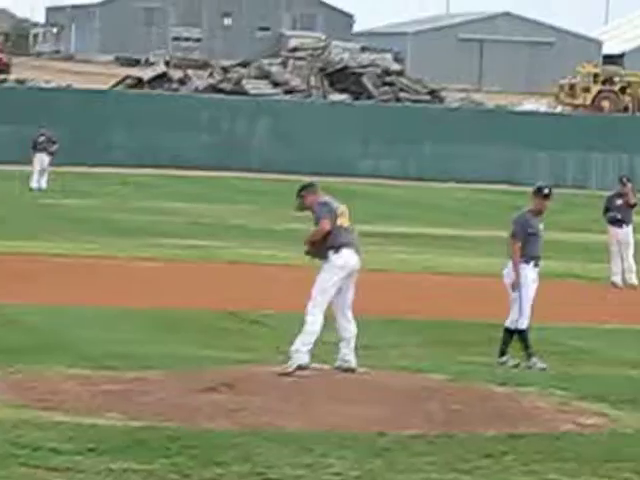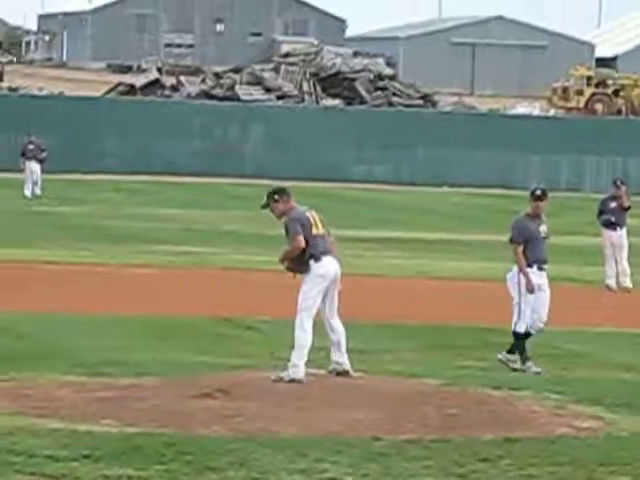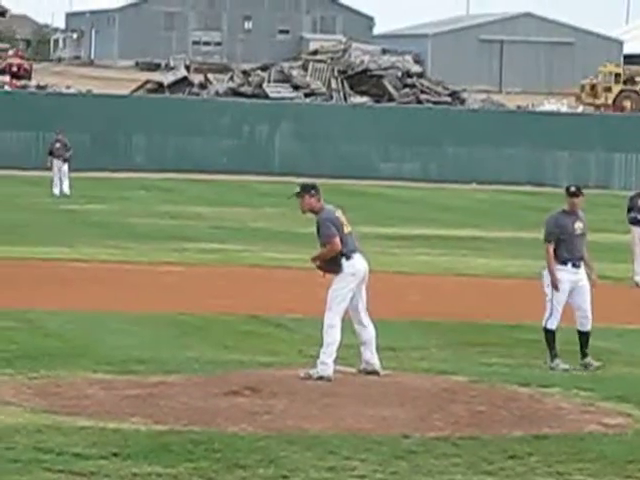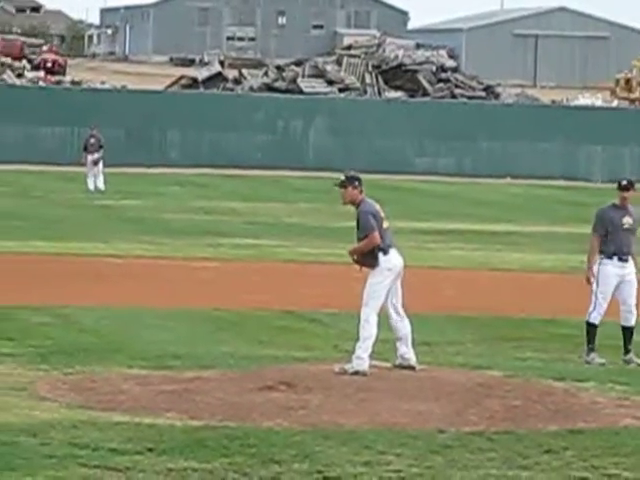
dt=0.3s
person 1, frame 1
left shoulder: (321, 204)
right shoulder: (339, 206)
left elbow: (324, 227)
left wrist: (308, 240)
left hip: (337, 259)
right hip: (353, 257)
left knee: (315, 308)
right knee: (344, 312)
left ankle: (300, 356)
right ankle: (347, 360)
person 1, frame 2
left shoulder: (292, 217)
right shoulder: (309, 212)
left elbow: (299, 244)
right elbow: (331, 241)
left wrist: (283, 257)
left hip: (318, 268)
right hip: (332, 264)
left knee: (304, 319)
right knee: (331, 317)
left ankle: (296, 371)
right ankle: (341, 364)
person 1, frame 3
left shoulder: (324, 217)
right shoulder: (333, 211)
left elbow: (336, 246)
left wrist: (316, 257)
left hip: (348, 267)
right hip: (359, 263)
left knee: (332, 317)
right knee: (360, 316)
left ankle: (324, 369)
right ankle: (371, 363)
person 1, frame 4
left shoulder: (364, 210)
right shoulder: (370, 205)
left elbow: (374, 239)
left wrist: (353, 250)
right wrist: (360, 252)
left hip: (384, 263)
right hip: (392, 259)
left knee: (368, 312)
right knee: (395, 311)
left ankle: (359, 363)
right ankle: (407, 358)
person 2, frame 1
left shoulder: (537, 219)
right shoulder: (523, 219)
right elbow: (514, 248)
left wrist: (532, 273)
right wrist: (516, 275)
left hip: (532, 270)
right hip: (522, 270)
left knee: (517, 315)
right knee: (522, 315)
left ankle: (503, 355)
right ankle: (530, 357)
person 2, frame 2
left shoulder: (543, 220)
right shoulder: (520, 223)
right elbow: (517, 253)
left wrist: (544, 274)
right wrist: (527, 277)
left hip: (540, 273)
right hip: (525, 273)
left knee: (540, 319)
right knee: (521, 318)
left ankle: (510, 353)
right ankle: (523, 360)
person 2, frame 3
left shoulder: (581, 217)
right shoulder: (555, 220)
left elbow: (582, 247)
right elbow: (549, 249)
left wrist: (591, 271)
right wrist: (552, 275)
left hip: (580, 271)
right hip: (561, 271)
left knee: (585, 315)
right knee: (553, 316)
left ankle: (585, 357)
right ankle: (553, 358)
person 2, frame 4
right shoulder: (605, 213)
right elbow: (594, 241)
right wrist: (589, 268)
right hip: (608, 265)
right knee: (598, 308)
right ankle: (590, 351)
